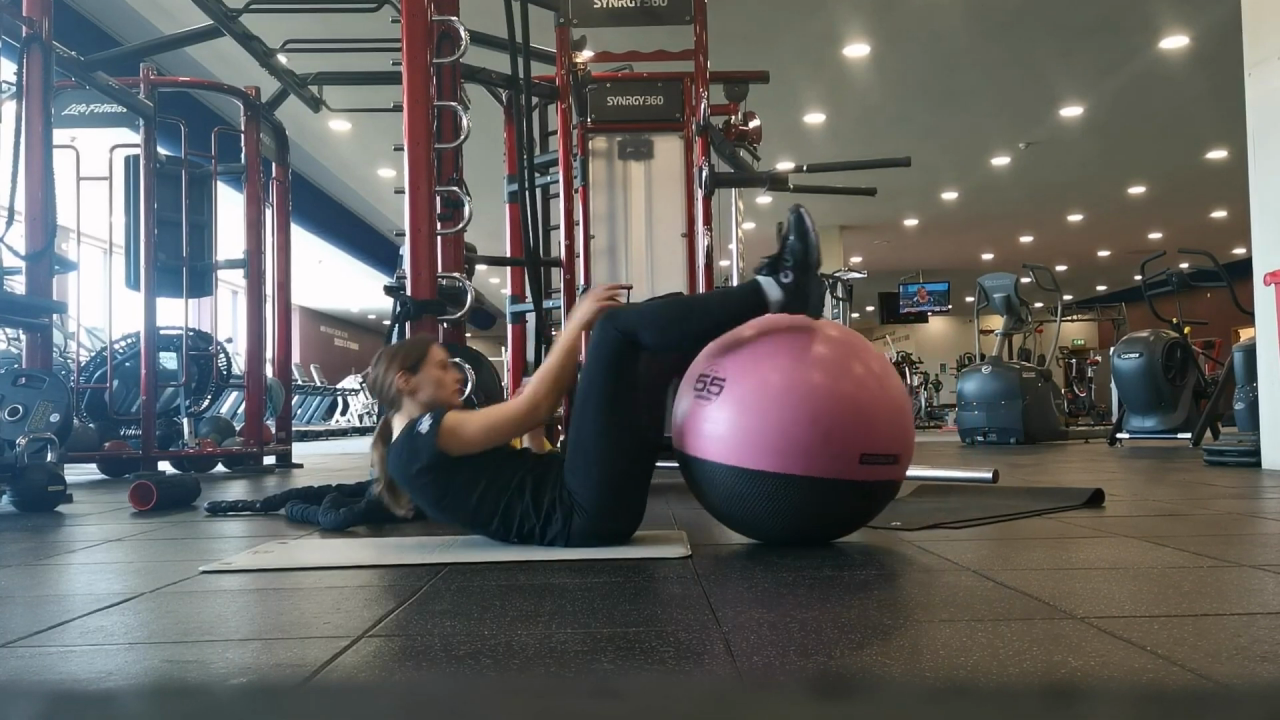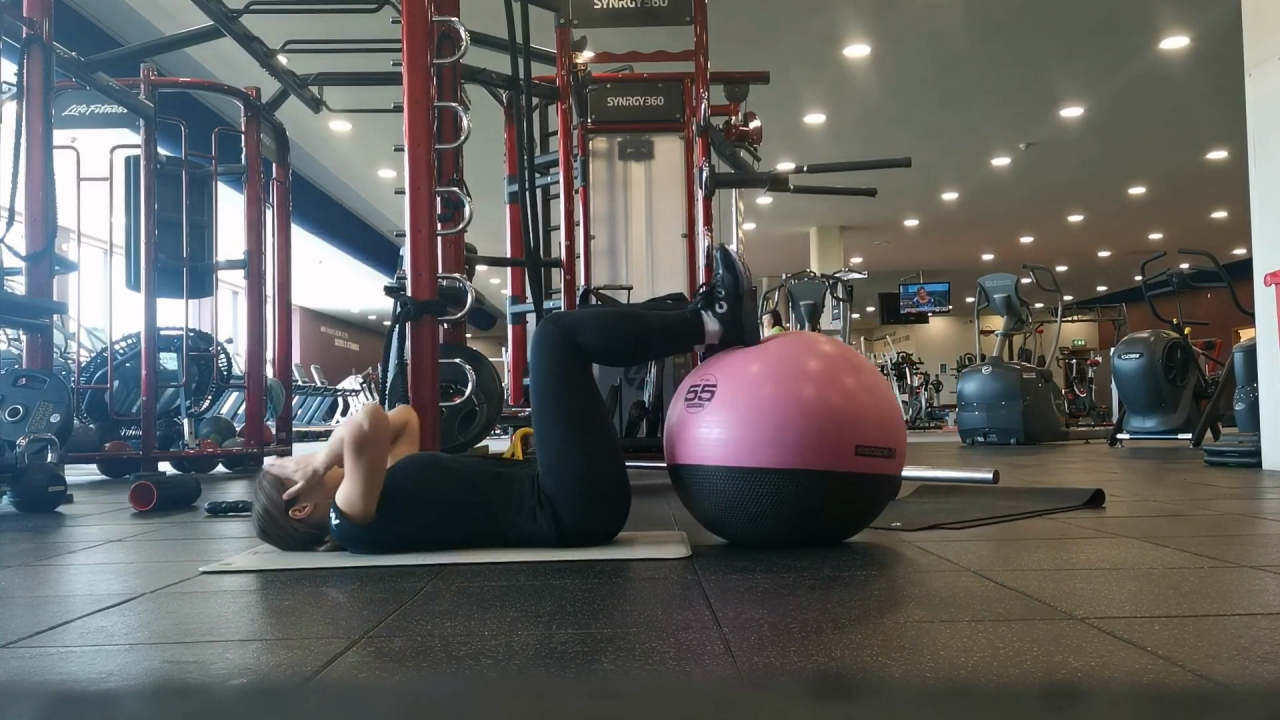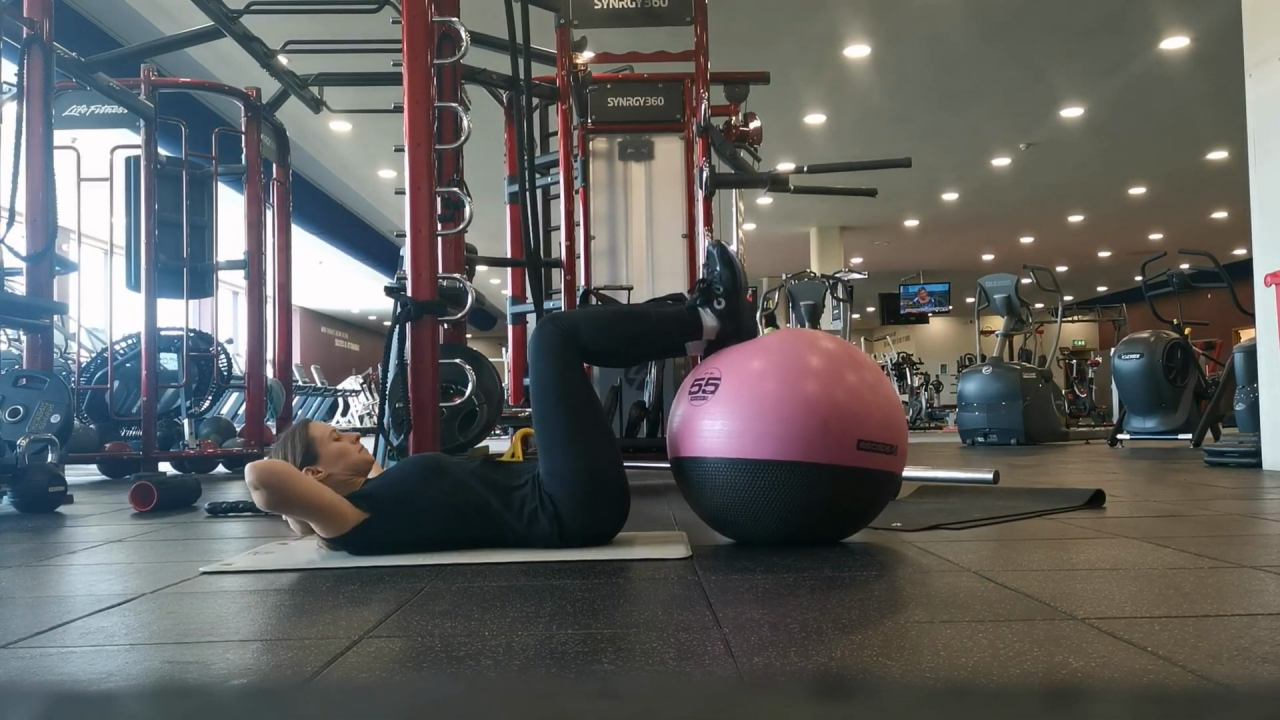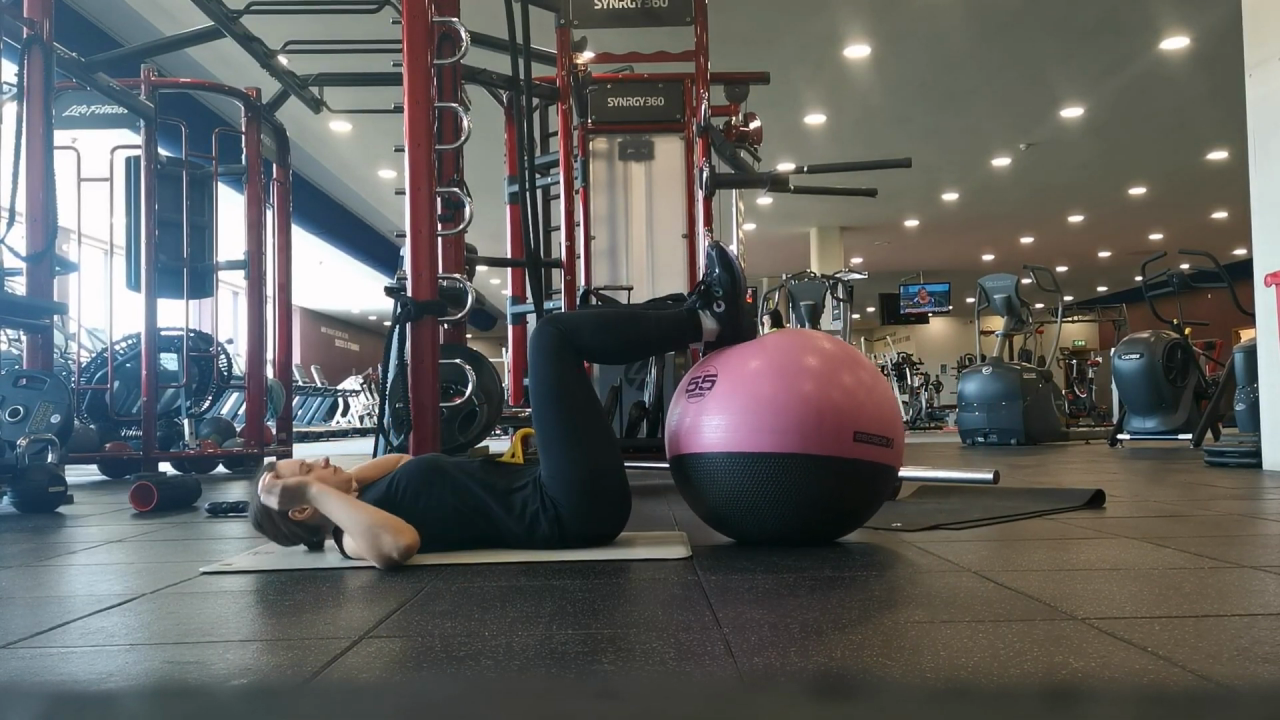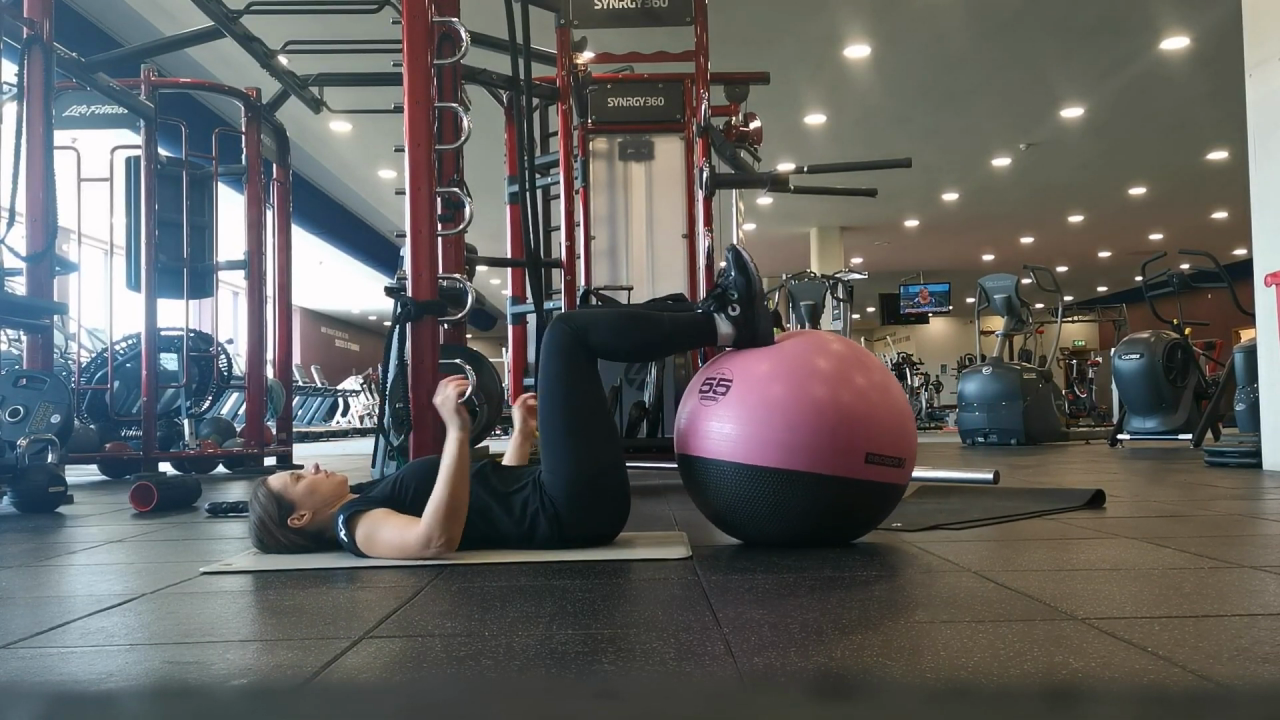
dt=1s
person 1, frame 1
left shoulder: (418, 449)
right shoulder: (425, 436)
right elbow: (531, 407)
right wrist: (578, 323)
left hip: (577, 513)
right hip: (587, 514)
left knee: (662, 348)
right knee: (619, 327)
right ankle: (776, 292)
person 1, frame 2
left shoulder: (378, 496)
right shoulder: (355, 519)
left elbow: (403, 416)
right elbow: (370, 419)
left wrist: (329, 452)
right wrist: (322, 456)
left hip: (559, 499)
right hip: (573, 510)
left knee: (564, 339)
right knee: (556, 333)
left ankle: (705, 328)
right ankle: (713, 325)
person 1, frame 3
left shoulder: (367, 498)
right shoulder: (351, 523)
left elbow: (368, 468)
right elbow: (260, 474)
right wrist: (299, 515)
left hip: (565, 504)
right hip: (571, 513)
left knee: (565, 340)
right knee: (554, 333)
left ankle: (700, 333)
right ankle: (707, 319)
person 1, frame 4
left shoulder: (365, 502)
right shoulder: (355, 532)
left elbow: (400, 459)
right elbow: (399, 545)
left wrist: (348, 479)
right wrist: (315, 489)
left hip: (560, 501)
right hip: (573, 511)
left knee: (560, 340)
right knee: (553, 334)
left ankle: (699, 321)
right ankle: (708, 322)
person 1, frame 5
left shoulder: (372, 503)
right shoulder: (358, 525)
right elbow: (439, 538)
left wrist: (522, 429)
right wrist: (456, 431)
left hip: (562, 503)
right hip: (571, 511)
left knee: (574, 337)
right knee: (567, 332)
left ankle: (711, 320)
right ankle: (727, 327)
